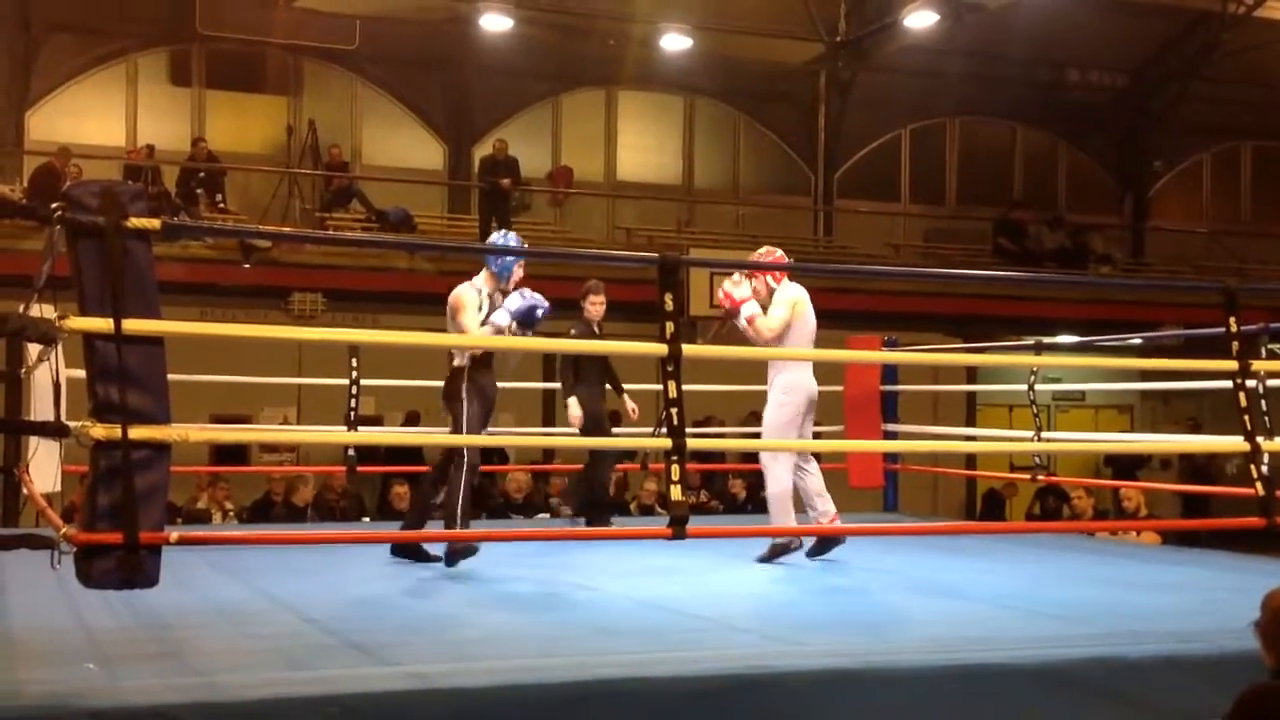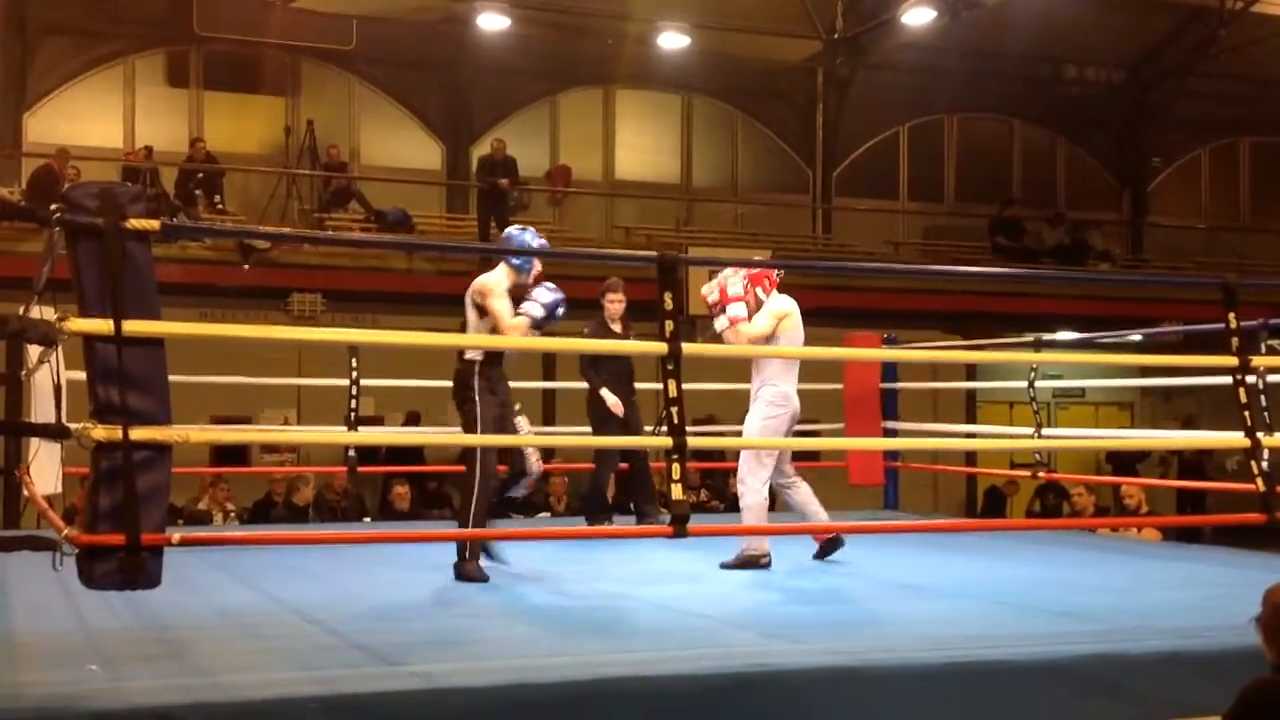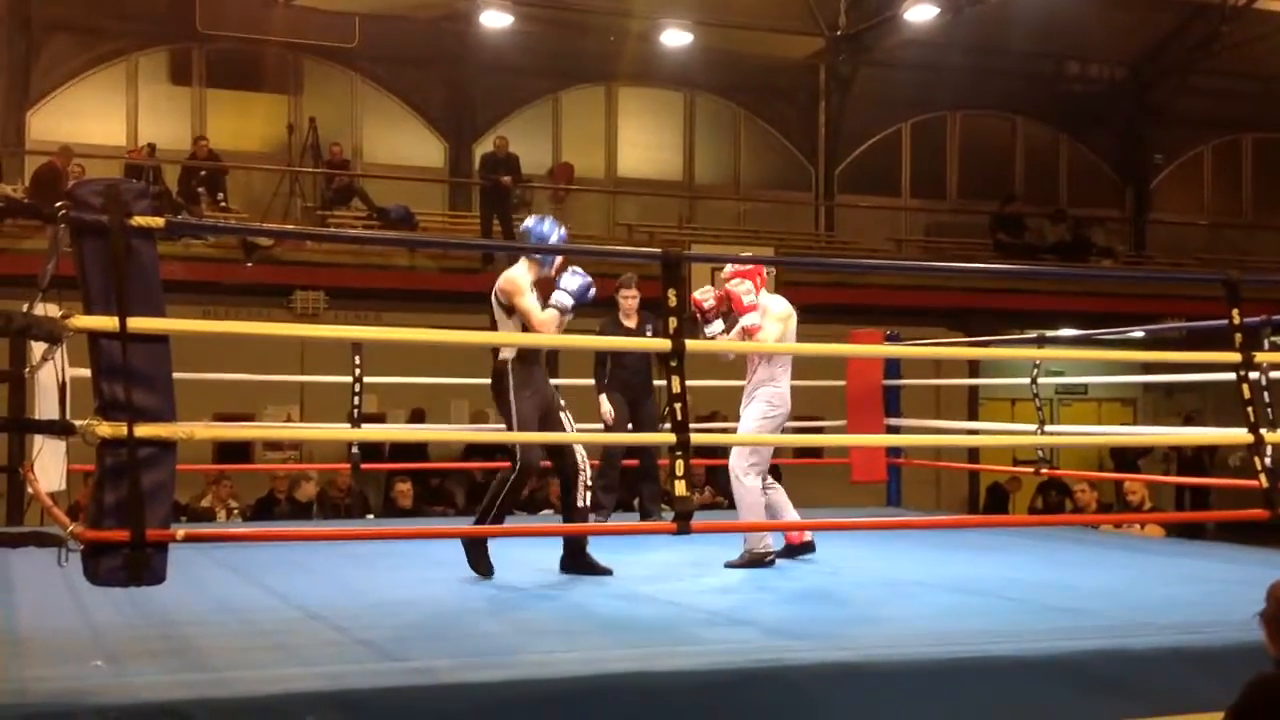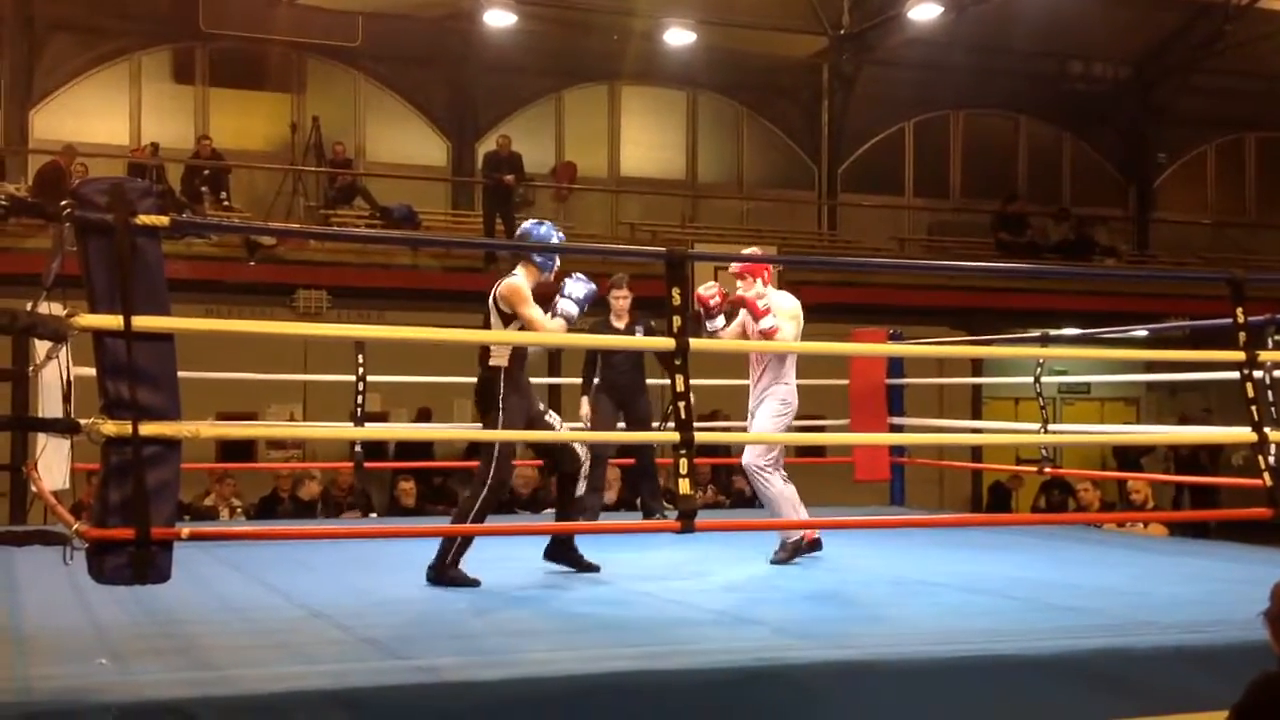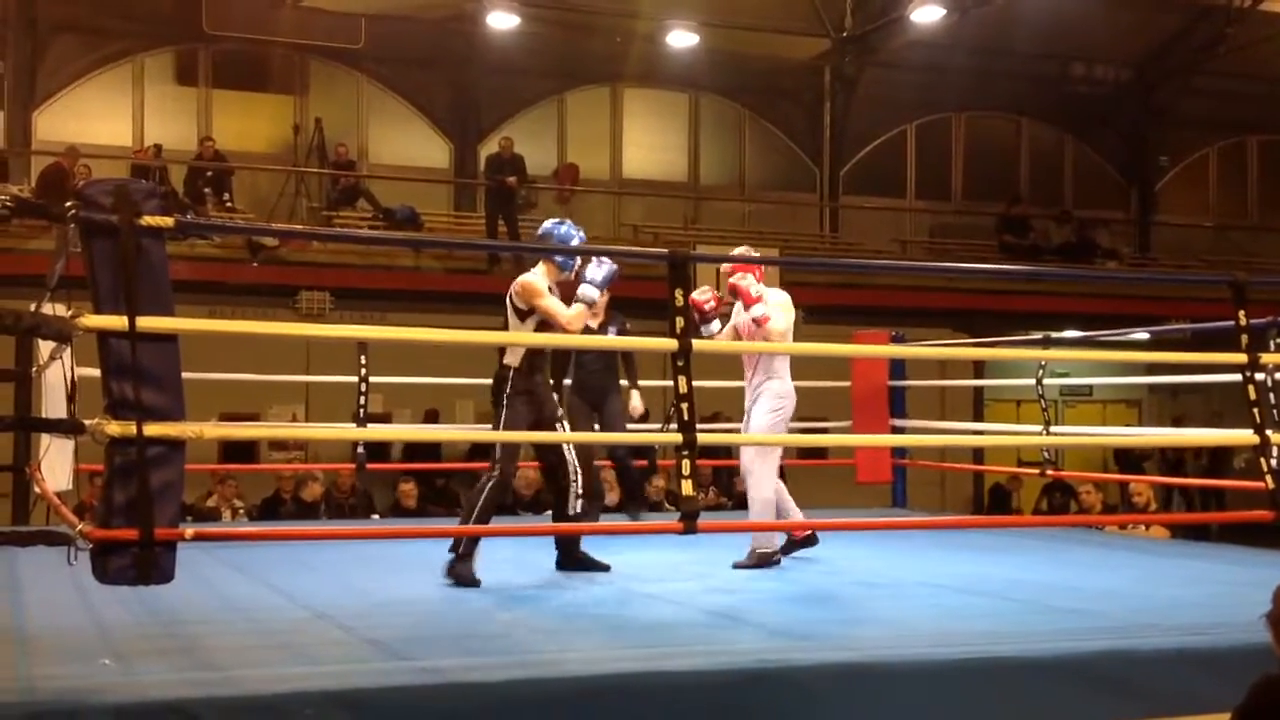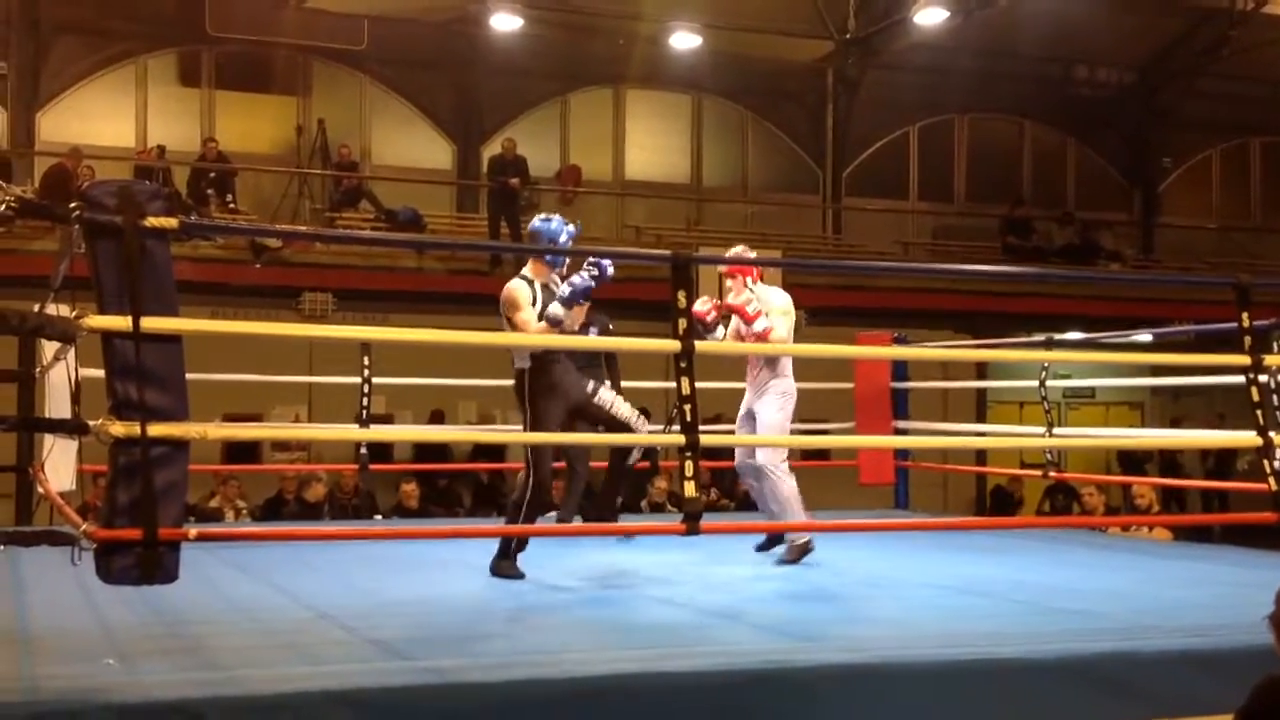
dt=0.3s
person 1, frame 1
left shoulder: (497, 297)
right shoulder: (466, 293)
left wrist: (524, 321)
right wrist: (506, 314)
left hip: (485, 385)
right hip: (465, 383)
left knee: (452, 461)
right knee: (467, 458)
left ankle: (407, 539)
right ankle: (455, 539)
person 1, frame 2
left shoulder: (505, 289)
right shoulder: (489, 283)
right elbow: (510, 332)
left wrist: (539, 317)
right wrist: (536, 306)
left hip: (495, 381)
right hip: (476, 380)
right knee: (481, 466)
left ankle: (475, 534)
right ankle: (467, 558)
person 1, frame 3
left shoulder: (530, 284)
right shoulder: (513, 281)
left elbow: (547, 334)
right elbow: (540, 325)
left wrist: (568, 301)
right wrist: (565, 295)
left hip: (537, 380)
right hip: (514, 379)
left knee: (574, 460)
right knee: (526, 462)
left ankle: (575, 552)
right ankle: (478, 538)
person 1, frame 4
left shoulder: (524, 289)
right shoulder: (514, 286)
left elbow: (538, 334)
right elbow: (549, 333)
left wrist: (567, 305)
right wrist: (571, 303)
left hip: (519, 388)
right hip: (501, 389)
left knee: (574, 456)
right knee: (495, 477)
left ankle: (562, 545)
right ankle: (444, 563)
person 1, frame 5
left shoulder: (549, 288)
right shoulder: (529, 285)
left elbow: (569, 326)
right elbow: (570, 323)
left wrist: (587, 291)
right wrist: (592, 287)
left hip: (538, 388)
right hip: (512, 388)
left knee: (571, 468)
right knee: (500, 471)
left ankle: (569, 551)
right ankle: (460, 556)
person 1, frame 6
left shoulder: (553, 282)
right shoulder: (516, 289)
left elbow: (569, 326)
right elbow: (533, 338)
left wrist: (589, 289)
right wrist: (562, 302)
left hip: (567, 377)
right hip: (538, 386)
left knee: (634, 428)
right knee: (538, 474)
right ankle: (506, 555)
person 2, frame 1
left shoulder: (789, 293)
right shoulder: (789, 298)
left elbow: (767, 334)
right elbow: (759, 338)
left wrist: (745, 303)
right wrist: (737, 307)
left hip: (790, 385)
right hip: (801, 386)
left knee: (774, 458)
right knee: (801, 458)
left ankle: (786, 535)
right ankle: (828, 524)
person 2, frame 2
left shoulder: (780, 305)
right shoulder: (774, 310)
left elbow: (746, 338)
right elbow: (738, 342)
left wrist: (733, 301)
right wrist: (718, 310)
left hip: (773, 399)
right hip: (778, 400)
left knee: (752, 473)
right knee: (783, 476)
left ankle: (755, 550)
right ankle: (827, 533)
person 2, frame 3
left shoulder: (776, 306)
right shoulder: (752, 310)
left elbow: (764, 344)
left wrist: (743, 309)
right wrist: (709, 316)
left hip: (770, 398)
right hip: (755, 399)
left knee: (742, 469)
right knee: (757, 474)
left ankle: (758, 548)
right ankle: (798, 537)
person 2, frame 4
left shoulder: (786, 303)
right shoulder: (748, 307)
left elbow: (784, 345)
right elbow: (728, 341)
left wrist: (759, 310)
right wrist: (712, 313)
left hip: (779, 395)
right hip: (759, 397)
left knee: (756, 462)
right knee: (771, 469)
left ankle: (794, 535)
right ankle: (805, 534)
person 2, frame 5
left shoulder: (776, 298)
right shoulder: (741, 308)
left elbow: (776, 337)
right elbow: (722, 343)
left wrist: (752, 301)
right wrist: (707, 316)
left hip: (775, 391)
right hip: (756, 395)
left knee: (756, 465)
right knee: (761, 469)
left ankle: (765, 547)
right ankle: (800, 530)
person 2, frame 6
left shoulder: (776, 299)
right shoulder: (742, 308)
left elbow: (778, 344)
left wrist: (750, 313)
right wrist: (710, 324)
left hip: (776, 391)
right hip: (753, 392)
left knee: (769, 461)
right knee: (745, 462)
left ankle: (799, 538)
right ankle: (781, 523)
person 3, frame 1
left shoulder: (597, 330)
right shoulder: (578, 331)
right elbow: (565, 370)
left wrist: (624, 397)
right wrist: (571, 401)
left hip: (597, 400)
right hip: (586, 401)
left knee: (602, 458)
right knee: (603, 458)
right ankle: (598, 517)
person 3, frame 2
left shoulder: (627, 329)
right shoulder: (593, 330)
right elbow: (585, 369)
right wrist: (605, 394)
left hip: (627, 400)
right hip: (603, 401)
left knee: (639, 456)
right knee: (606, 458)
left ankle: (646, 513)
right ankle: (596, 515)
person 3, frame 3
left shoulder: (650, 323)
right shoulder: (606, 326)
right elbow: (599, 366)
right wrist: (603, 397)
left hip: (645, 394)
right hip: (617, 393)
left knee: (648, 454)
right knee: (614, 450)
left ankle: (651, 510)
right ankle: (602, 507)
person 3, frame 4
left shoulder: (643, 324)
right shoulder: (597, 327)
left elbow: (664, 354)
right elbow: (589, 365)
right wrist: (584, 398)
left hip: (636, 394)
right hip: (606, 394)
left knee: (645, 452)
right knee: (599, 450)
left ankle: (653, 509)
right ankle: (588, 510)
person 3, frame 5
left shoulder: (618, 324)
left elbow: (628, 360)
right elbow: (560, 363)
left wrist: (635, 392)
right wrist: (554, 396)
left hip: (610, 393)
right hip: (579, 395)
left knee: (619, 450)
left ankle: (634, 501)
person 3, frame 6
left shoulder: (600, 323)
left elbow: (612, 363)
left wrist: (618, 396)
left knee: (579, 455)
right knee: (572, 453)
left ankle: (567, 514)
right ankle: (595, 514)
